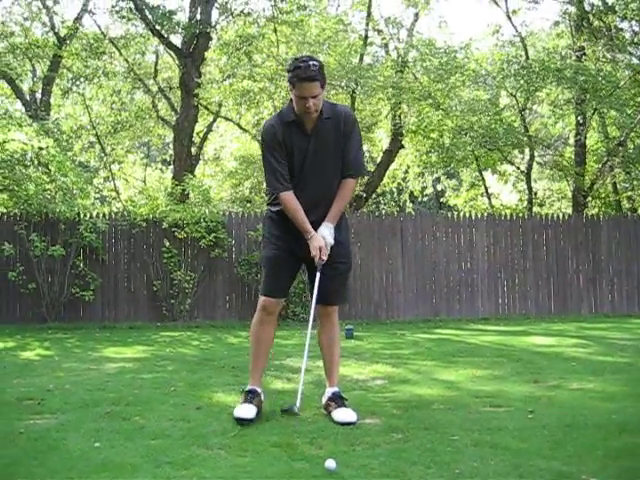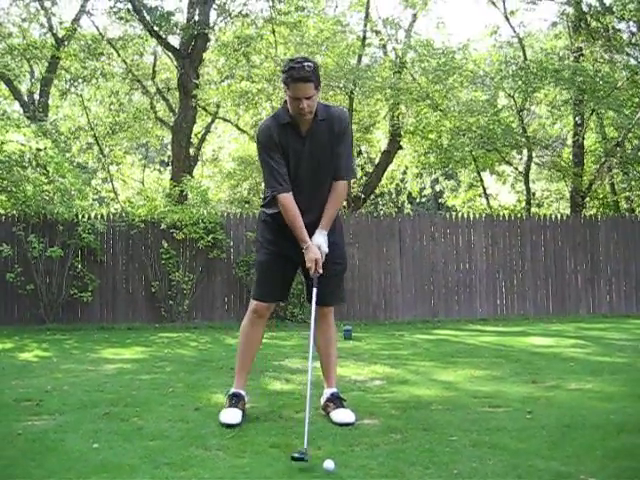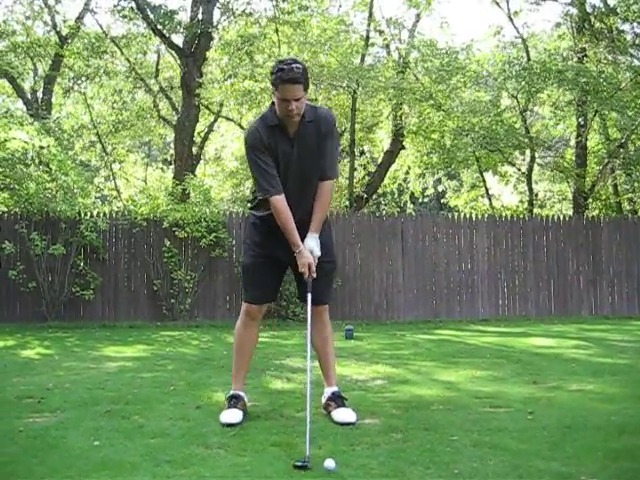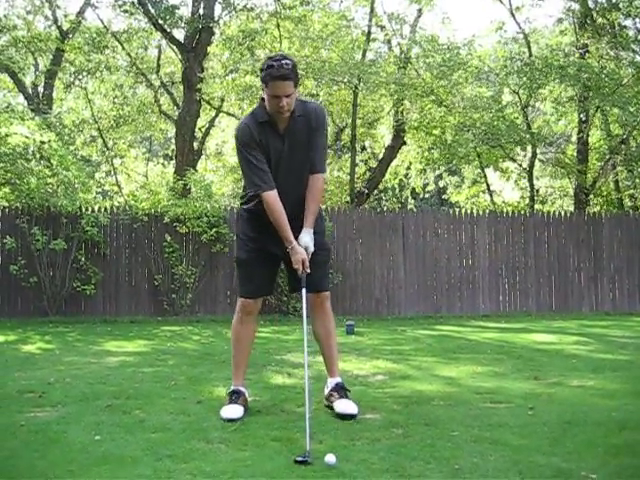
dt=0.2s
person 1, frame 1
left shoulder: (344, 119)
right shoulder: (273, 129)
left elbow: (351, 177)
right elbow: (283, 190)
left wrist: (328, 227)
right wrist: (310, 235)
left hip: (330, 227)
right hip: (284, 227)
left knee: (328, 310)
right knee: (268, 304)
left ankle: (333, 393)
right ankle: (253, 389)
person 1, frame 2
left shoulder: (338, 121)
right shoulder: (269, 131)
left elbow: (341, 181)
right elbow: (282, 193)
left wrist: (321, 234)
right wrist: (305, 244)
left hip: (324, 229)
right hip: (278, 230)
left knee: (325, 311)
right knee: (260, 308)
left ankle: (331, 393)
right ankle: (237, 392)
person 1, frame 3
left shoulder: (325, 121)
right shoulder: (257, 133)
left elbow: (326, 181)
right elbow: (273, 195)
left wrist: (313, 237)
right wrist: (297, 249)
left hip: (313, 229)
right hip: (266, 231)
left knee: (320, 309)
right knee: (252, 310)
left ankle: (331, 392)
right ankle: (237, 394)
person 1, frame 4
left shoulder: (315, 115)
right shoulder: (248, 130)
left elbow: (317, 176)
right elbow: (266, 191)
left wrist: (306, 231)
right wrist: (290, 244)
left hip: (306, 222)
right hip: (259, 226)
left knee: (320, 299)
right knee: (247, 305)
left ankle: (335, 383)
right ankle: (237, 390)
